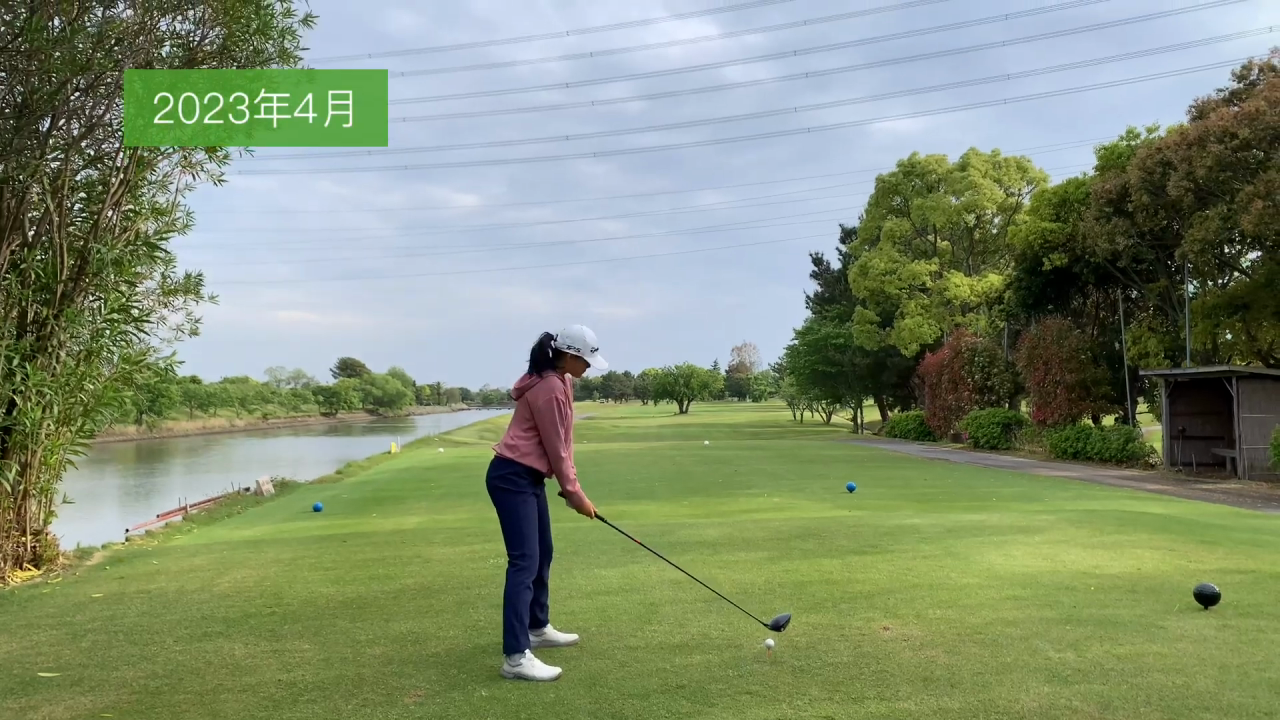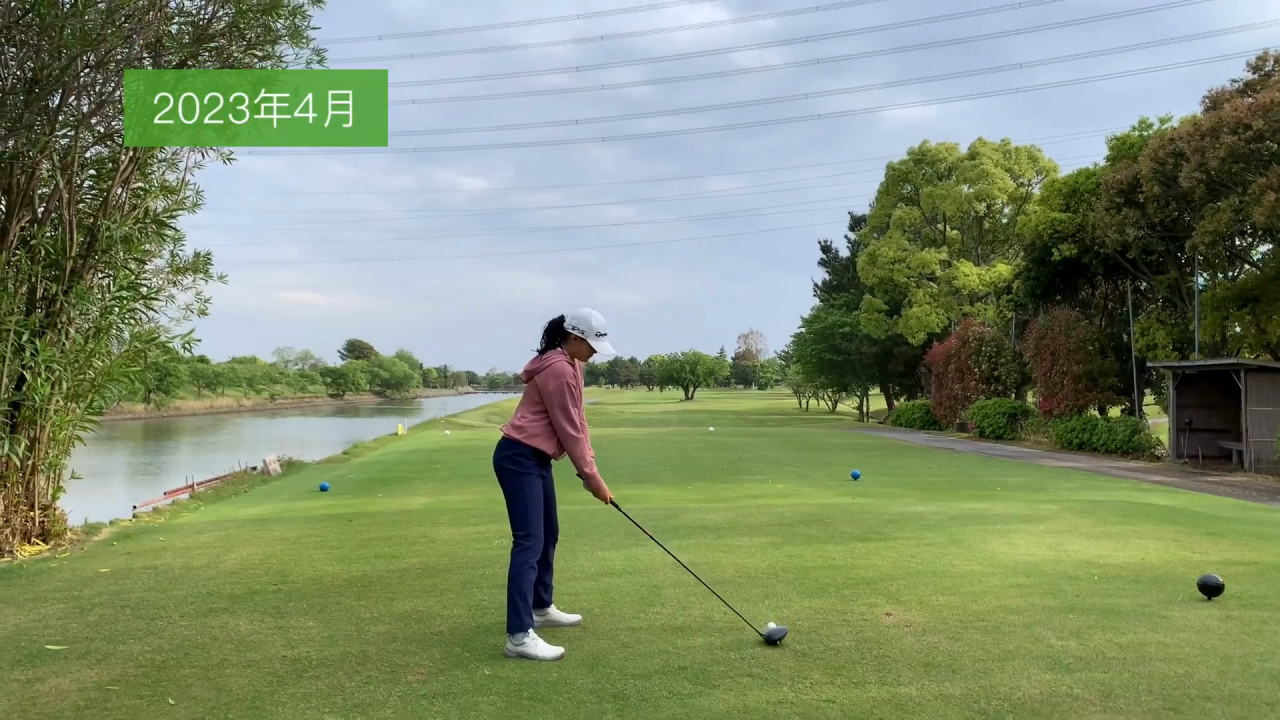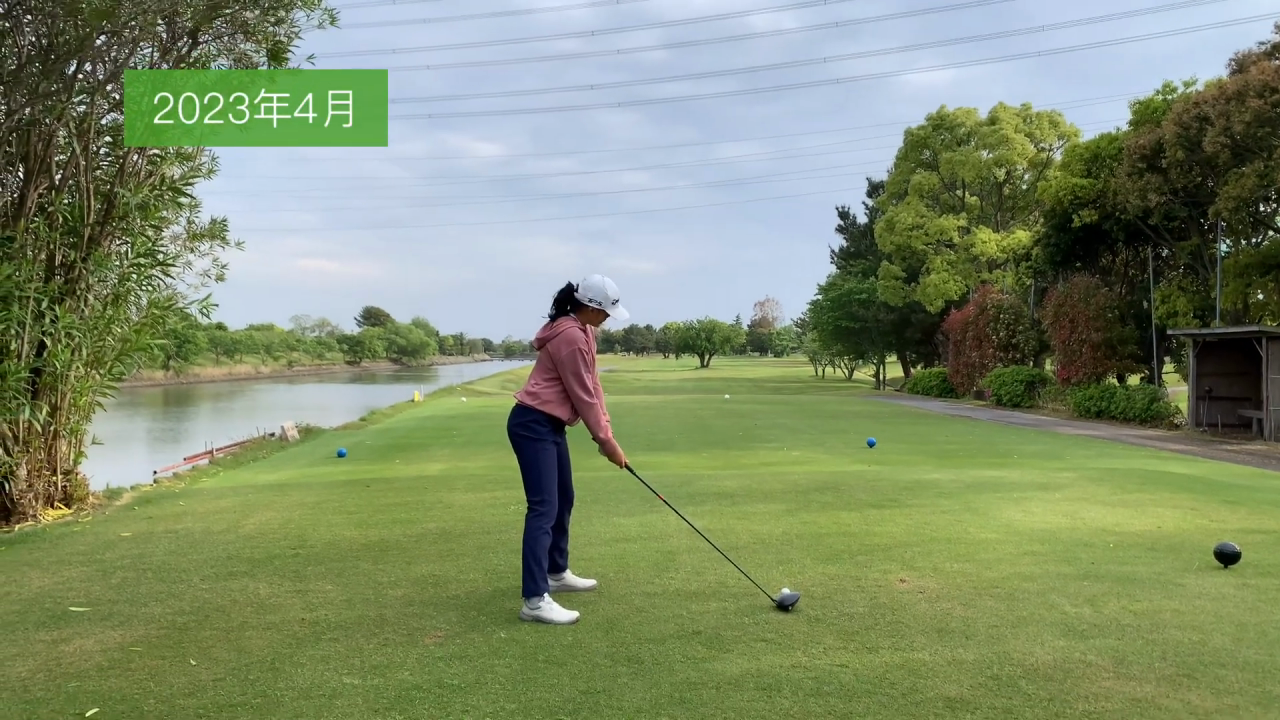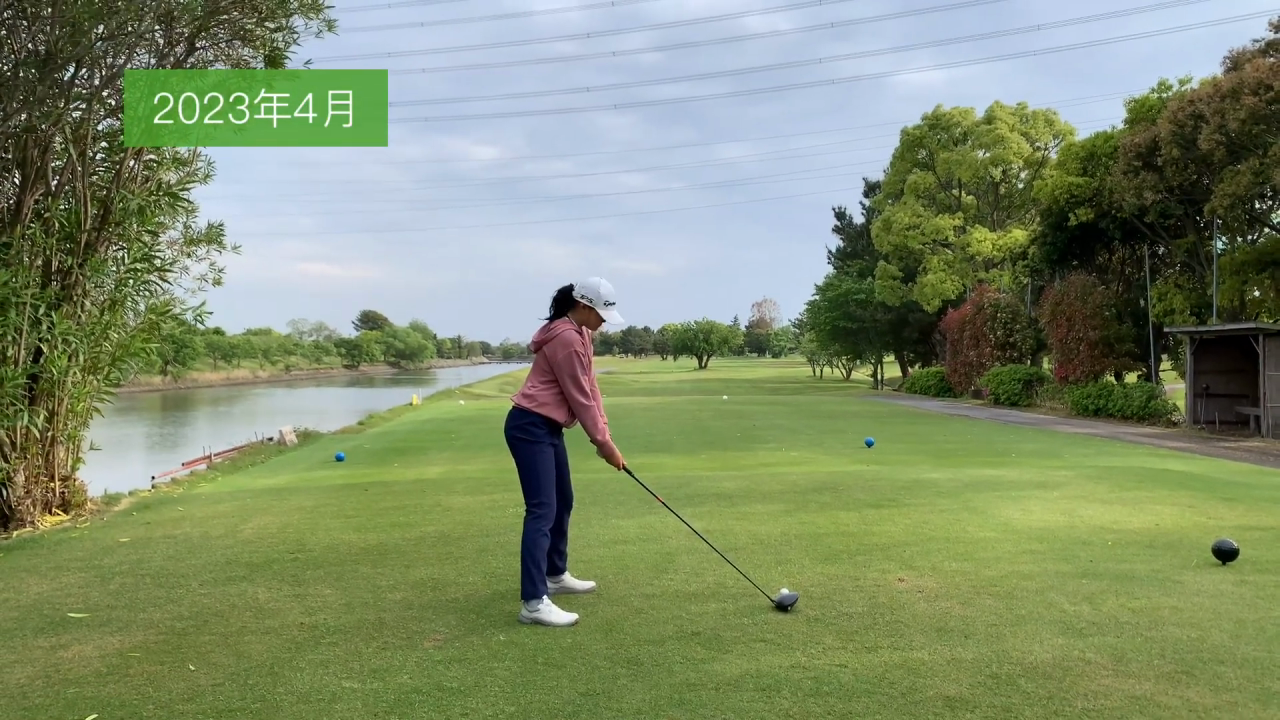
dt=1s
person 1, frame 1
left shoulder: (559, 380)
right shoulder: (548, 388)
left elbow: (563, 441)
right elbow: (555, 448)
left wrist: (573, 484)
right wrist: (575, 494)
left hip: (529, 477)
right hip: (512, 477)
left knee: (542, 553)
right knee: (524, 561)
left ankle: (537, 628)
right ankle: (516, 657)
person 1, frame 2
left shoulder: (569, 364)
right shoulder: (558, 371)
left elbow: (578, 421)
right elbow: (568, 430)
left wrist: (590, 465)
right wrist: (592, 477)
left hip: (535, 458)
right hip: (519, 458)
left knee: (548, 535)
right knee: (529, 542)
left ankle: (541, 608)
right ankle: (519, 636)
person 1, frame 3
left shoulder: (582, 330)
right shoulder: (570, 338)
left elbow: (593, 386)
right elbow: (582, 396)
left wrist: (606, 430)
right wrist: (606, 441)
left hip: (550, 425)
right hip: (533, 424)
left knee: (563, 500)
right knee: (543, 508)
left ankle: (556, 573)
right ankle: (535, 600)
person 1, frame 4
left shoulder: (579, 333)
right shoulder: (566, 340)
left elbow: (591, 388)
right elbow: (579, 398)
left wrist: (605, 433)
right wrist: (604, 443)
left hip: (548, 428)
right hip: (530, 427)
left knee: (563, 502)
right knee: (542, 510)
left ankle: (555, 575)
right ankle: (534, 603)
